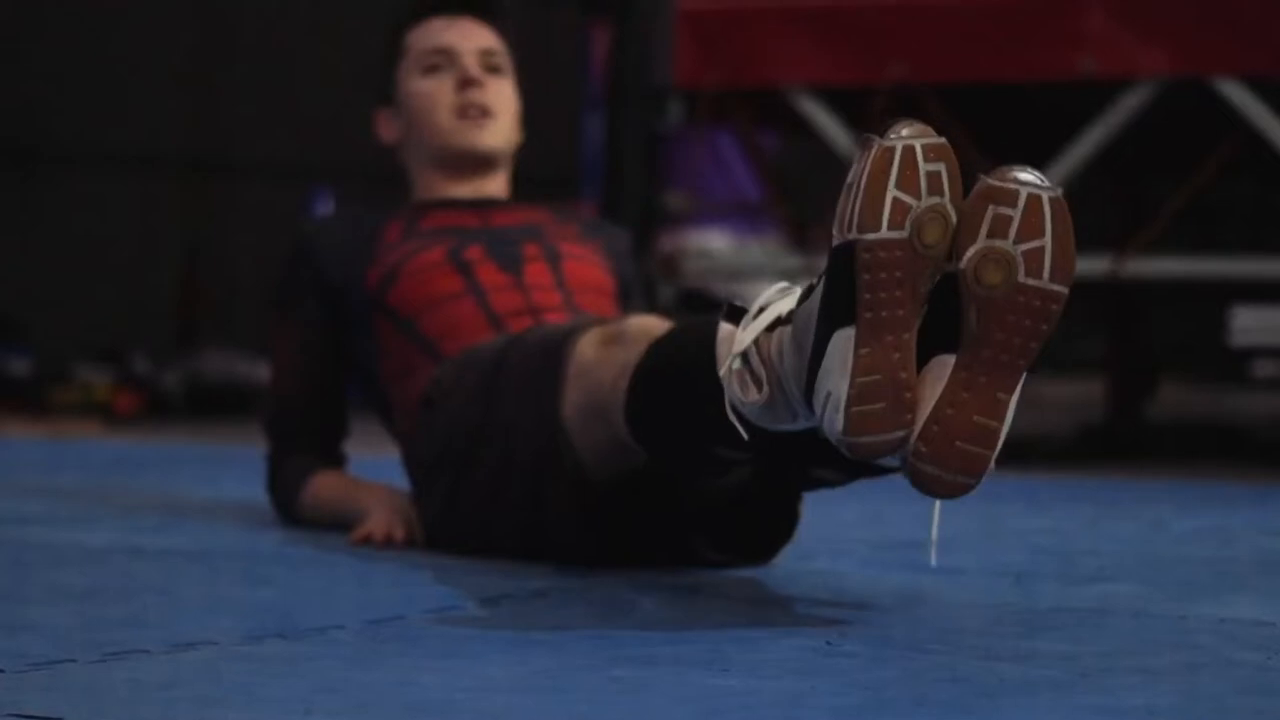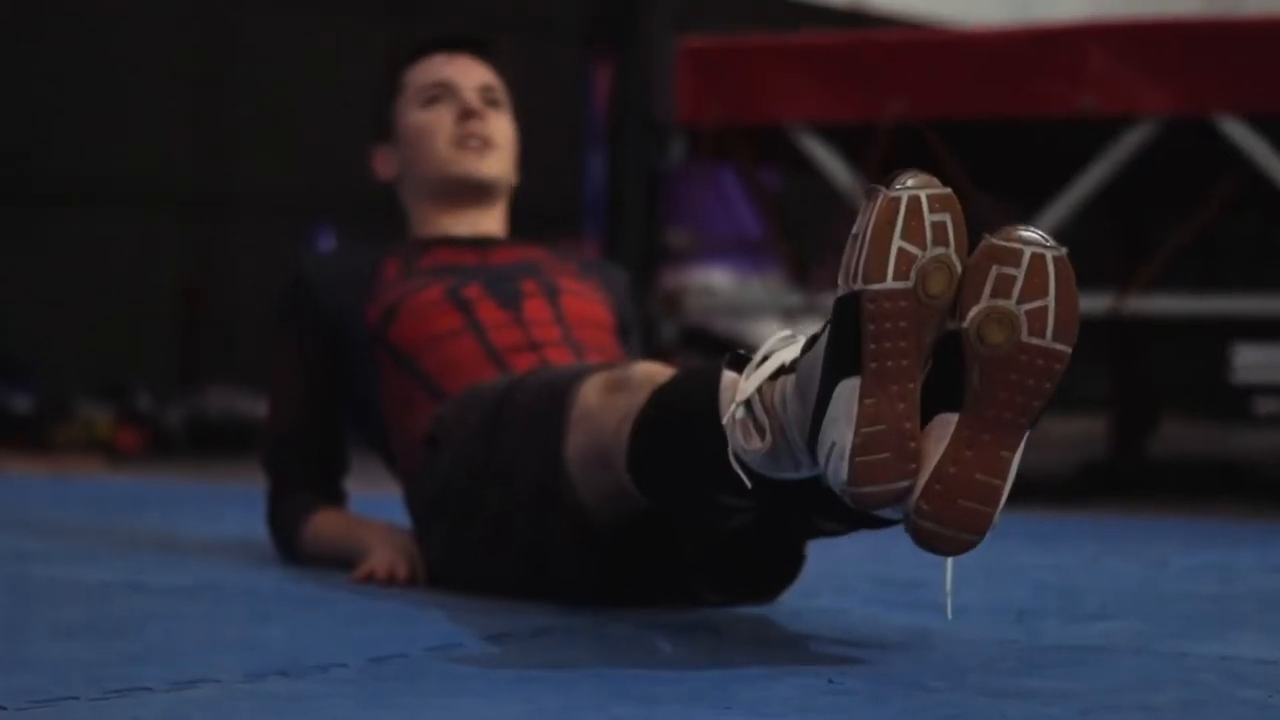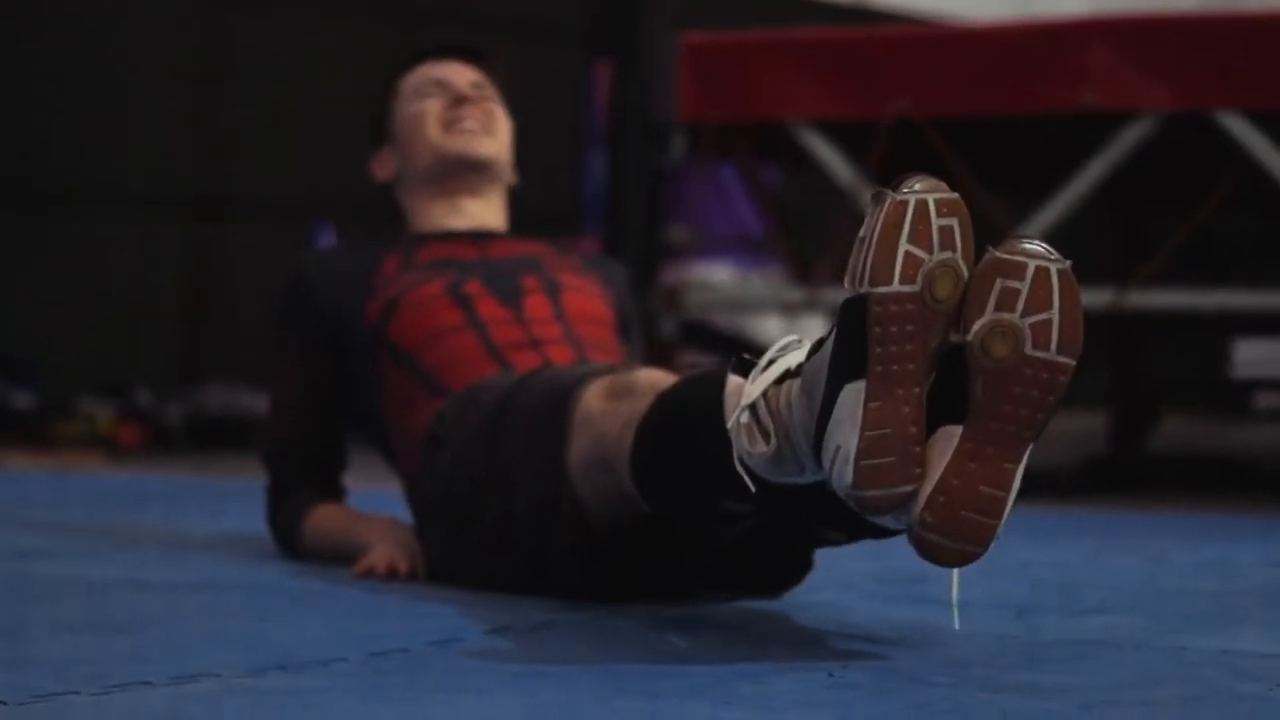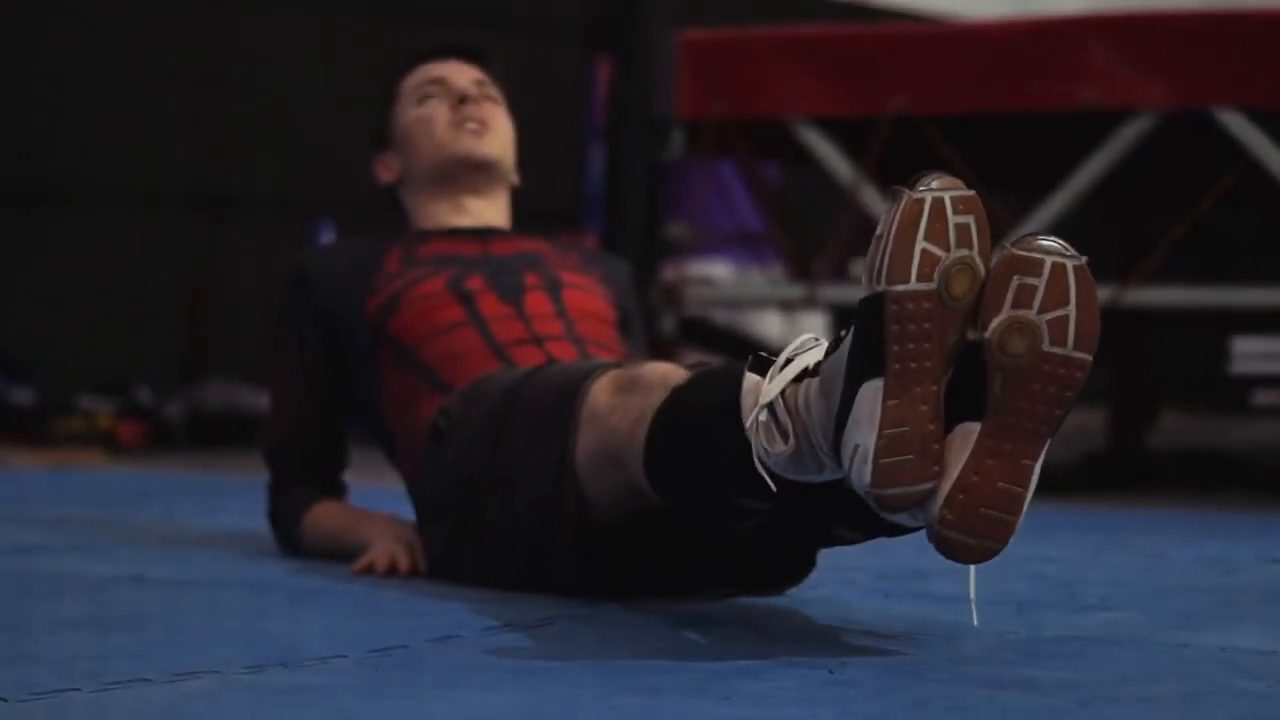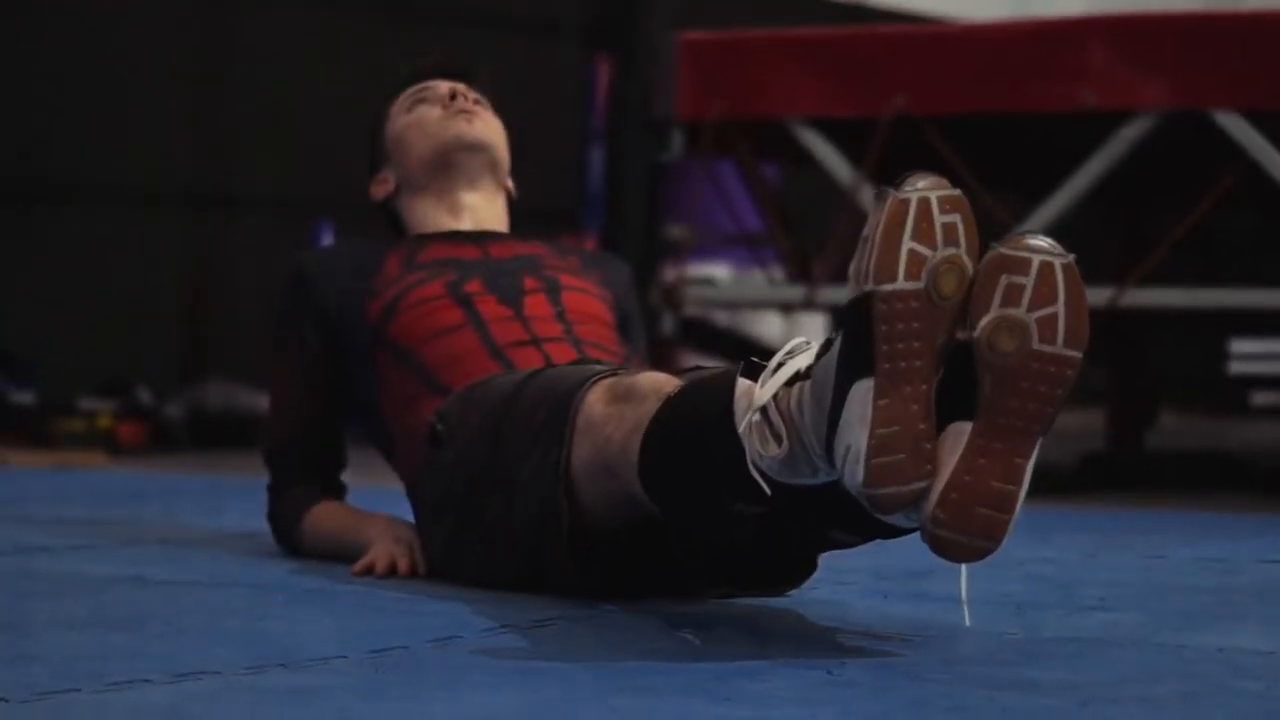
dt=1s
person 1, frame 1
left shoulder: (599, 243)
right shoulder: (343, 249)
left elbow: (658, 375)
right elbow: (295, 463)
right wrist: (377, 500)
left hip: (652, 486)
right hip: (488, 444)
left knee: (769, 351)
right knee: (632, 345)
left ankle: (928, 398)
right ankle: (833, 367)
person 1, frame 2
left shoulder: (595, 281)
right shoulder: (342, 284)
right elbow: (295, 499)
right wrist: (378, 538)
left hip: (647, 526)
right hip: (487, 481)
left knee: (773, 402)
right knee: (636, 391)
left ankle: (930, 446)
right ankle: (835, 415)
person 1, frame 3
left shoulder: (597, 277)
right shoulder: (341, 281)
right elbow: (295, 495)
right wrist: (376, 531)
left hip: (643, 528)
right hip: (488, 473)
left knee: (778, 412)
right knee: (634, 398)
left ankle: (934, 464)
right ankle: (837, 419)
person 1, frame 4
left shoulder: (598, 271)
right shoulder: (341, 278)
right elbow: (294, 493)
right wrist: (373, 528)
left hip: (645, 521)
right hip: (492, 465)
left knee: (784, 404)
right knee: (642, 394)
left ankle: (948, 452)
right ankle: (851, 417)
person 1, frame 5
left shoulder: (599, 272)
right shoulder: (341, 278)
right elbow: (295, 493)
right wrist: (376, 528)
left hip: (649, 519)
right knee: (634, 400)
left ankle: (943, 450)
right ankle: (850, 421)
